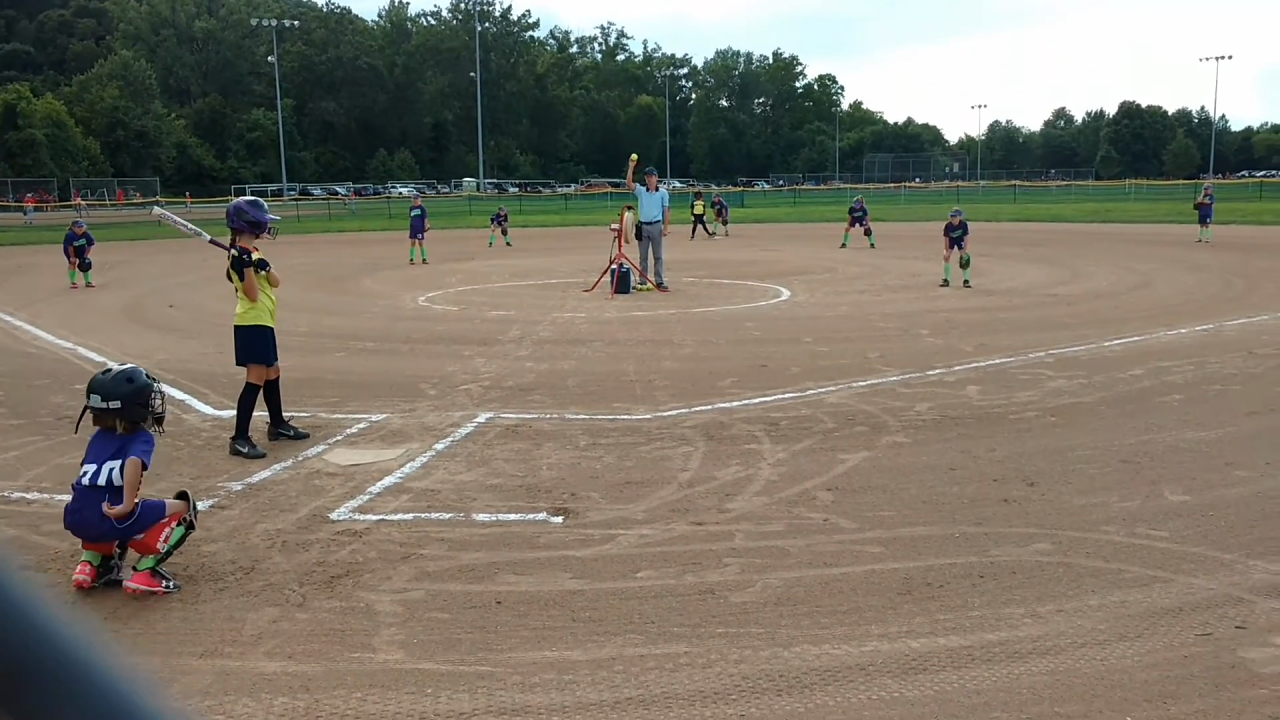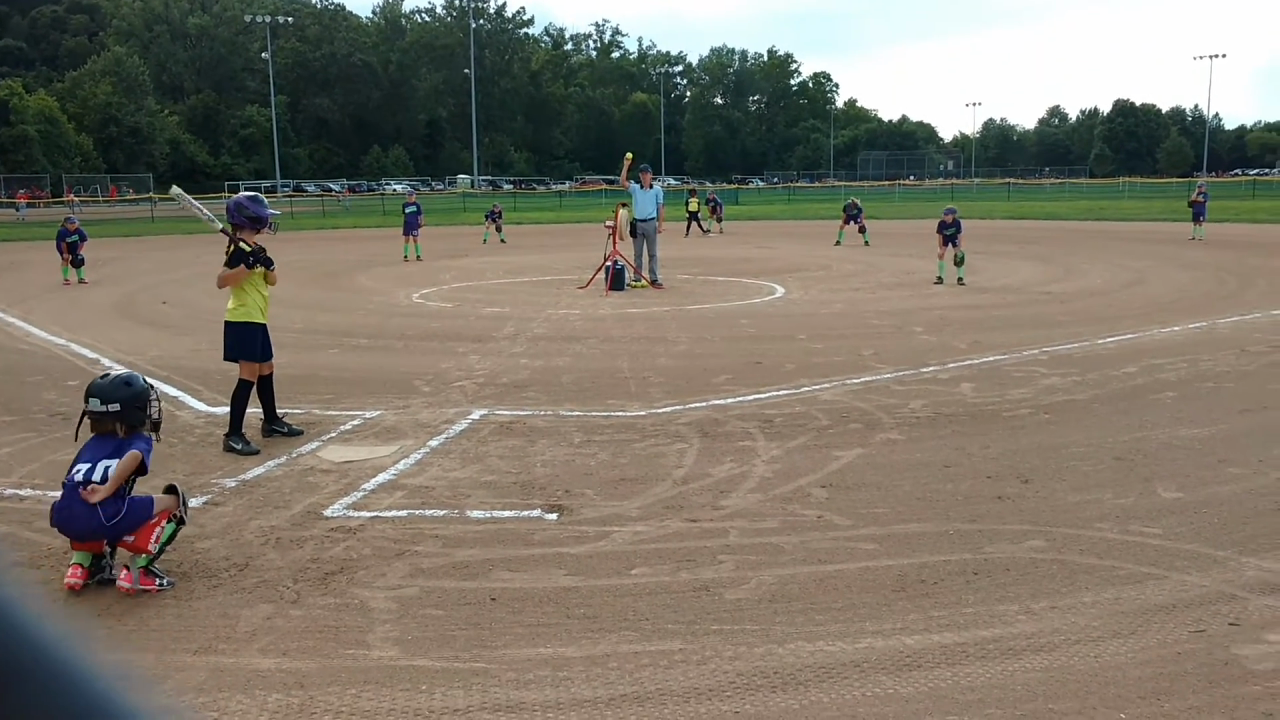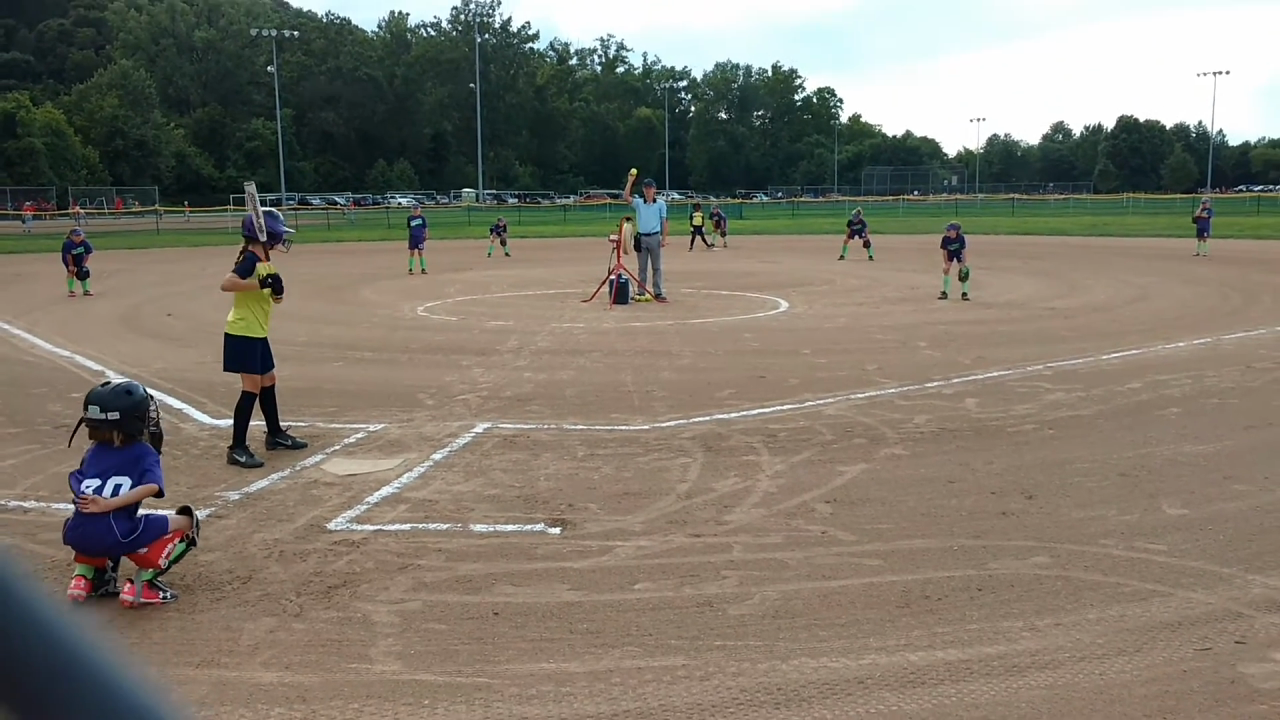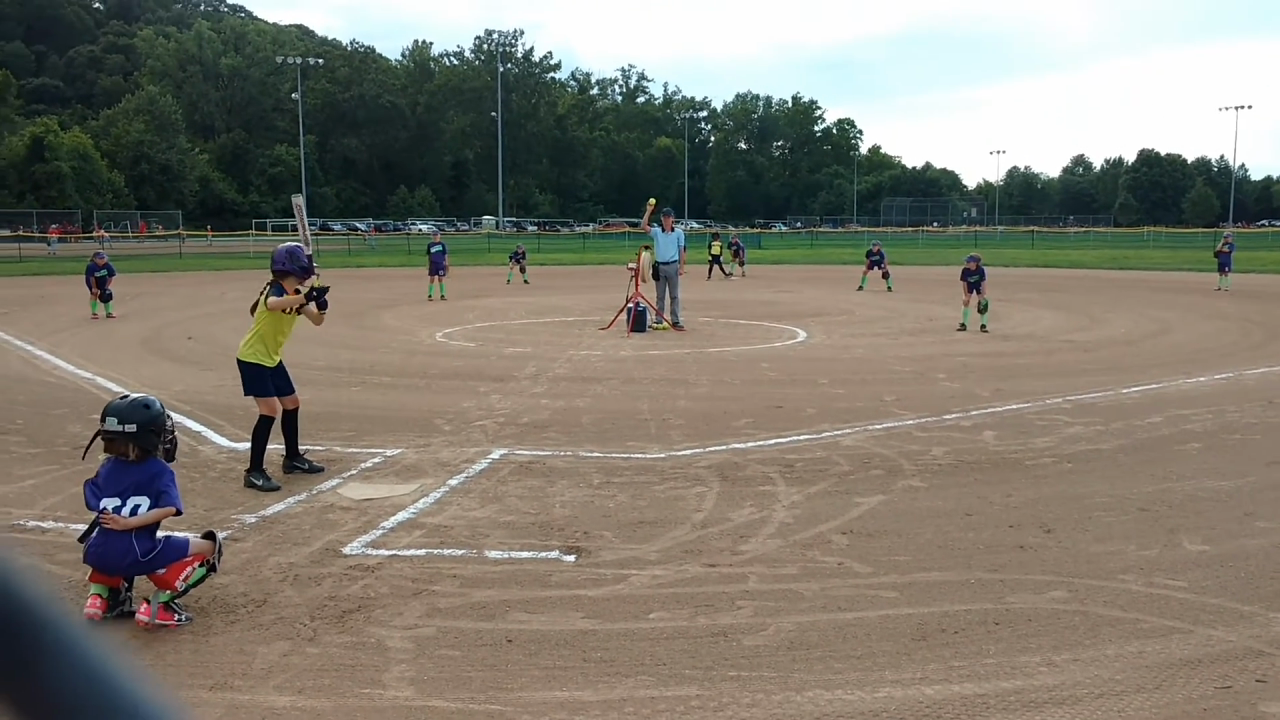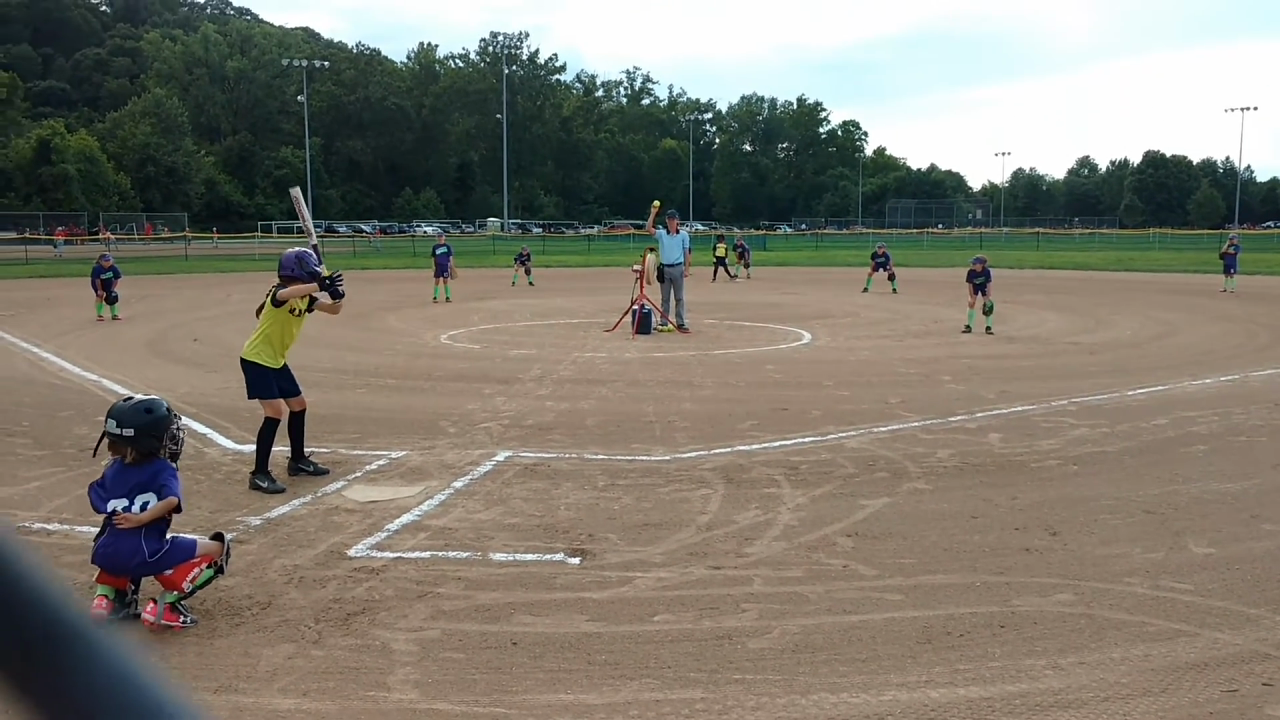
dt=0.3s
person 1, frame 1
left shoulder: (253, 252)
right shoulder: (239, 256)
left elbow: (275, 283)
right elbow: (253, 295)
left wrist: (265, 267)
right wrist: (248, 267)
left hip: (263, 322)
right hip: (252, 323)
left knee: (272, 373)
right knee: (256, 378)
left ankle: (277, 425)
right ankle: (239, 439)
person 1, frame 2
left shoulder: (255, 247)
right shoulder: (241, 249)
left elbow: (272, 281)
right elbow: (221, 281)
left wrist: (267, 264)
right wrist: (249, 265)
left hip: (256, 319)
right hip: (243, 319)
left knee: (266, 369)
right knee: (249, 375)
left ankle: (271, 421)
right ankle: (233, 436)
person 1, frame 3
left shoulder: (265, 262)
right shoulder: (250, 260)
left elbow: (277, 300)
right elbow: (226, 284)
left wrist: (277, 289)
right wrist: (259, 284)
left hip: (257, 332)
right hip: (243, 332)
left knee: (268, 382)
right knee: (252, 387)
left ankle: (275, 434)
right ankle: (237, 448)
person 1, frame 4
left shoulder: (296, 293)
right shoulder: (275, 290)
left elbow: (318, 320)
right elbow: (273, 305)
left wrist: (321, 304)
right wrist: (306, 298)
left hip: (272, 358)
right hip: (253, 359)
left knee: (291, 404)
right knee: (270, 410)
left ankle: (293, 458)
right ankle: (254, 472)
person 1, frame 5
left shoulder: (305, 297)
right shoulder: (280, 291)
left elbow: (335, 310)
right elbow: (286, 295)
left wrist: (336, 294)
right wrist: (319, 286)
left hip: (276, 360)
right hip: (256, 360)
left knee: (298, 405)
right knee: (275, 412)
left ankle: (298, 460)
right ankle: (259, 474)
person 2, frame 1
left shoulder: (98, 437)
right shoulder: (142, 437)
left elbow: (92, 484)
right elbow: (133, 462)
right wrist: (128, 504)
left hip: (76, 520)
right hip: (111, 520)
right knee: (184, 507)
left ankle: (91, 564)
right ankle: (145, 571)
person 2, frame 2
left shoulder: (93, 442)
right shoulder: (140, 439)
left elbow: (73, 480)
right elbow: (134, 457)
right wrist: (107, 490)
left hip: (64, 518)
right hip: (99, 521)
right knee: (173, 501)
left ankle: (82, 565)
right ankle: (138, 570)
person 2, frame 3
left shoulder: (93, 451)
right shoulder: (146, 453)
left elbow: (77, 488)
right elbow: (151, 487)
right wrist: (109, 505)
left hip: (77, 535)
right hip: (115, 537)
right knee: (186, 521)
left ankle: (84, 577)
right ankle: (143, 583)
person 2, frame 4
left shoulder: (107, 466)
right shoulder: (160, 471)
left elbow: (94, 503)
right elbow: (169, 509)
right wrist: (129, 523)
left hip: (98, 554)
right hip: (136, 557)
right knee: (209, 546)
left ankle: (101, 596)
right ankle: (159, 604)
person 2, frame 5
left shoulder: (112, 468)
right shoulder: (163, 469)
left elbow: (99, 504)
right elbow: (171, 501)
right wrist: (140, 519)
left hip: (106, 555)
right hip: (145, 557)
right knee: (217, 548)
left ankle: (107, 597)
right ankle: (166, 604)
